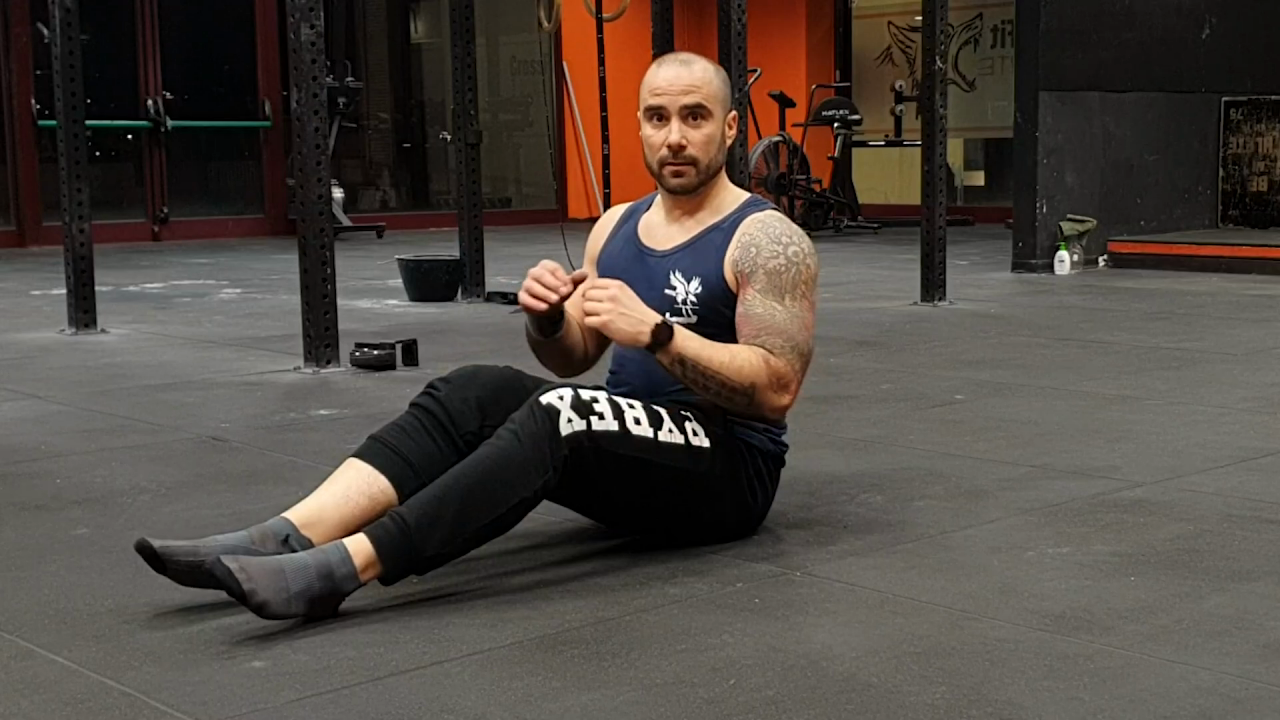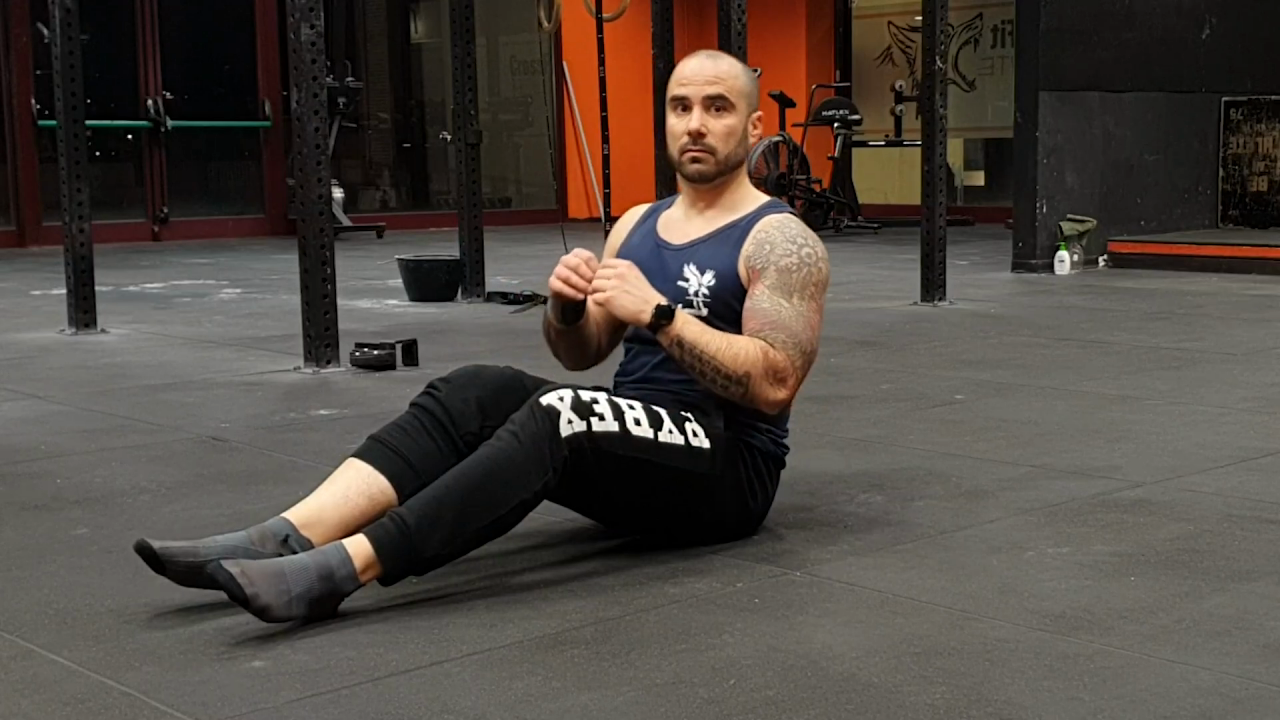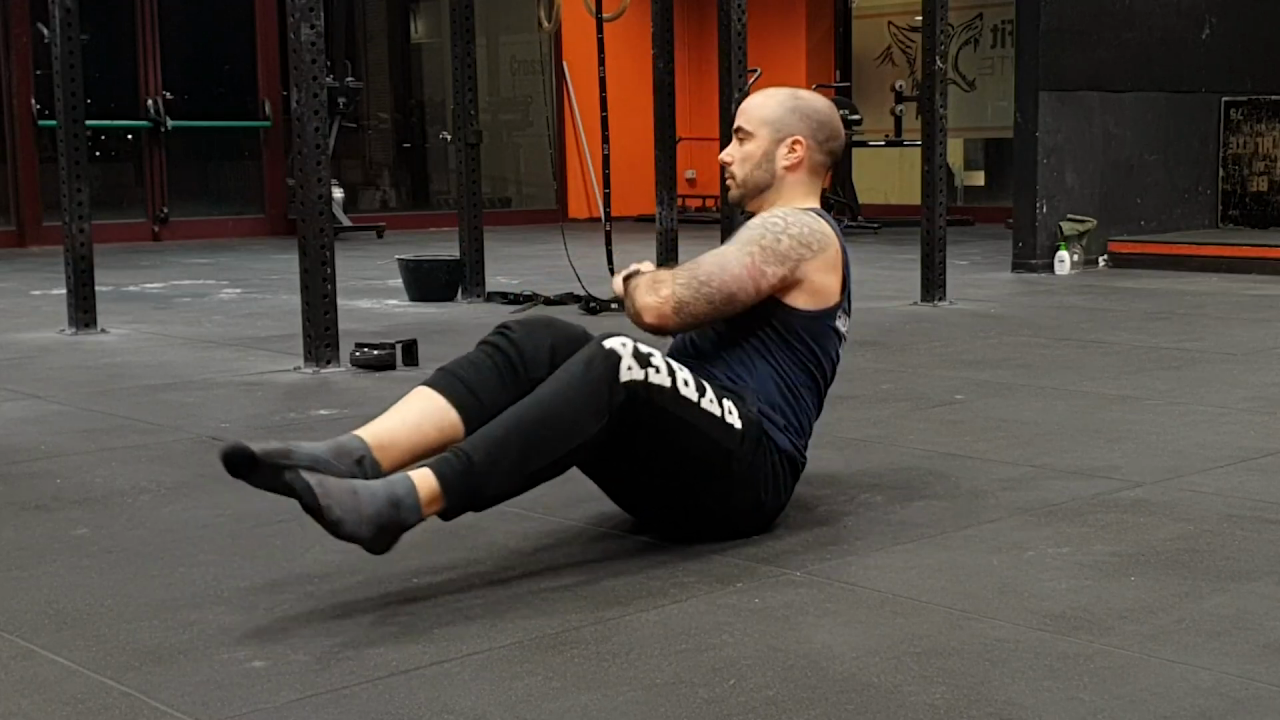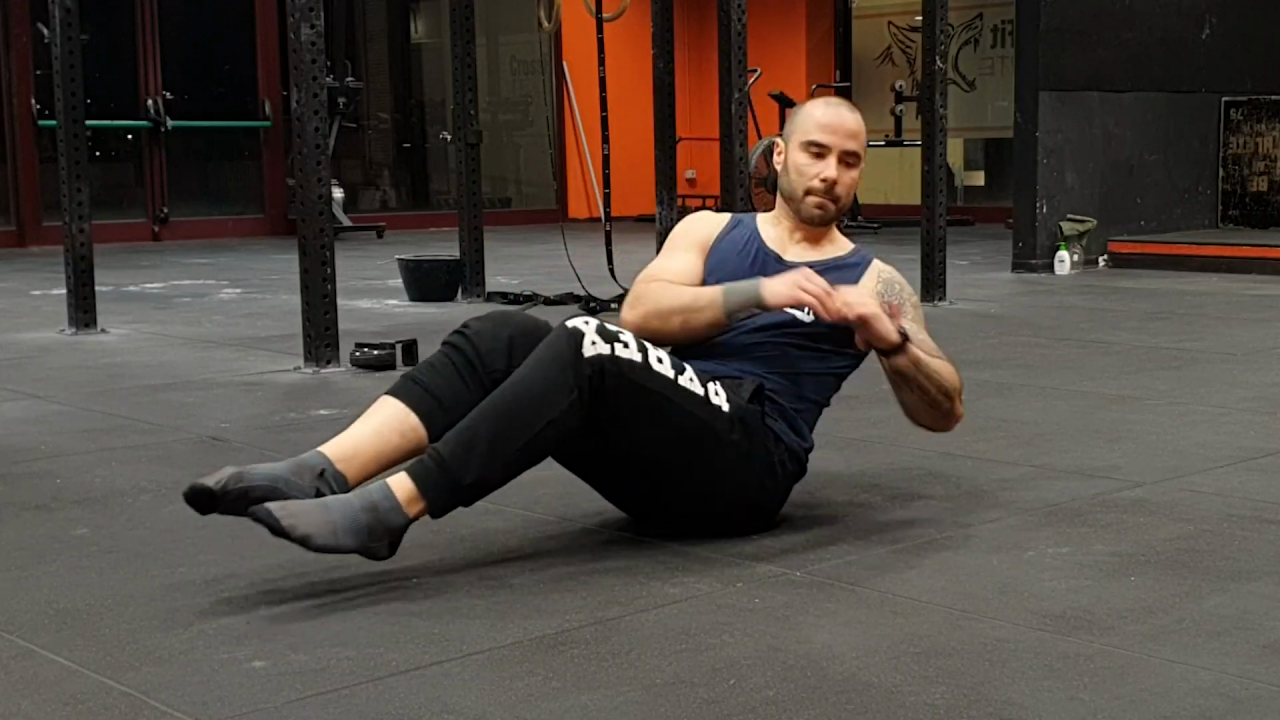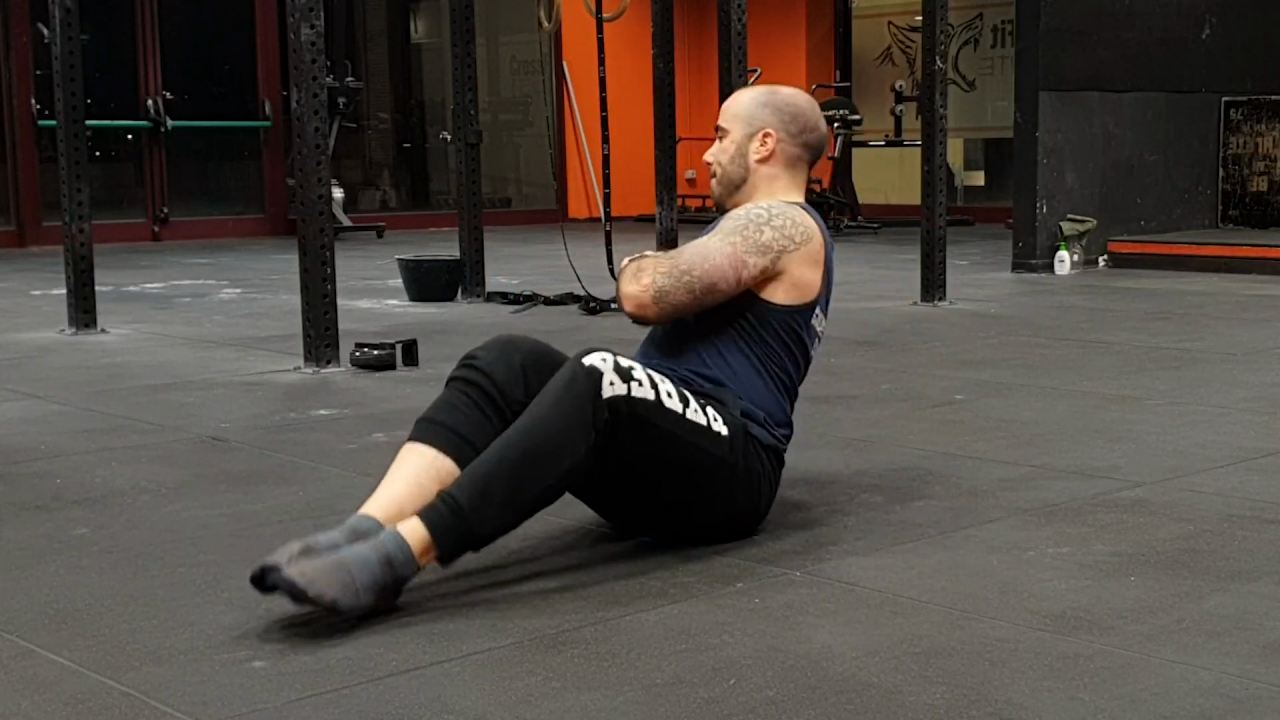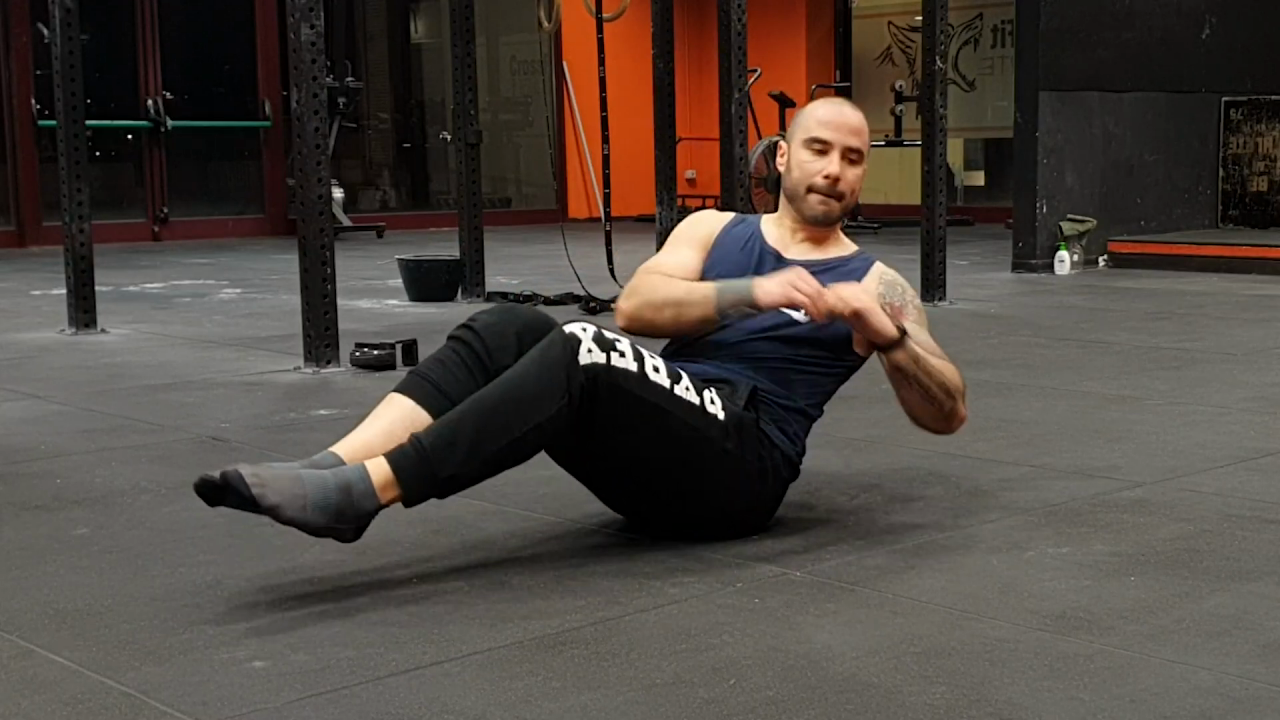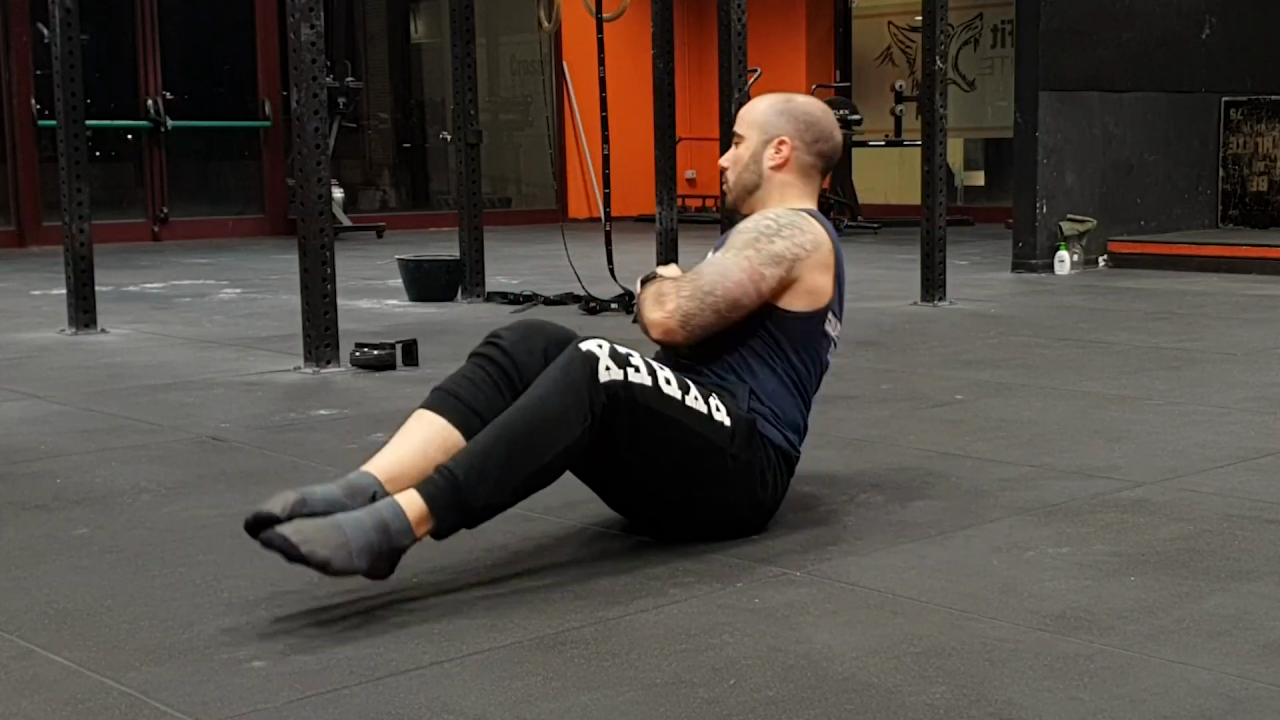
dt=0.7s
person 1, frame 1
left shoulder: (767, 240)
right shoulder: (617, 226)
left elbow: (776, 389)
right elbow: (570, 362)
left wrist: (653, 331)
right wrist: (545, 316)
left hip: (725, 472)
right hip: (628, 451)
left knee: (561, 417)
right knee: (476, 393)
left ankle: (341, 567)
right ankle: (283, 540)
person 1, frame 2
left shoulder: (781, 242)
right shoulder: (638, 224)
left elbow: (773, 385)
right elbow: (581, 355)
left wrist: (656, 313)
right wrist: (568, 305)
left hip: (725, 472)
right hip: (631, 442)
left knee: (560, 417)
right knee: (476, 393)
left ankle: (340, 568)
right ankle: (282, 540)
person 1, frame 3
left shoulder: (794, 234)
right shoulder: (772, 239)
left elbow: (658, 306)
left wrist: (637, 281)
right wrist: (649, 289)
left hip: (741, 472)
right hip: (667, 455)
left knee: (616, 363)
right knee: (537, 341)
left ankle: (403, 499)
right ankle: (353, 459)
person 1, frame 4
left shoulder: (874, 282)
right shoulder: (710, 230)
left elbow: (944, 409)
right elbow: (641, 318)
left wrist: (889, 337)
right wrist: (757, 295)
left hip: (742, 459)
right hip: (655, 452)
left knee: (586, 346)
right knee: (501, 339)
left ankle: (388, 508)
right ankle: (317, 476)
person 1, frame 5
left shoulder: (778, 225)
right shoulder: (757, 235)
left elbow: (643, 297)
left wrist: (641, 265)
right wrist: (657, 273)
left hip: (726, 468)
right hip: (648, 453)
left knee: (600, 377)
right knee: (510, 363)
left ankle: (400, 551)
right ankle: (366, 532)
person 1, frame 6
left shoulder: (876, 285)
right shoulder: (713, 229)
left elbow: (948, 411)
right elbow: (635, 310)
left wrist: (888, 335)
right wrist: (753, 293)
left hip: (736, 465)
right hip: (654, 447)
left knee: (581, 353)
right knee: (508, 332)
left ankle: (360, 493)
right ankle: (332, 467)
person 1, frame 7
left shoulder: (785, 232)
right shoulder: (775, 238)
left elbow: (670, 321)
left wrist: (662, 284)
right wrist: (670, 292)
left hip: (736, 468)
right hip: (663, 451)
left knee: (597, 366)
right knee: (532, 346)
left ankle: (393, 526)
right ankle: (363, 492)
